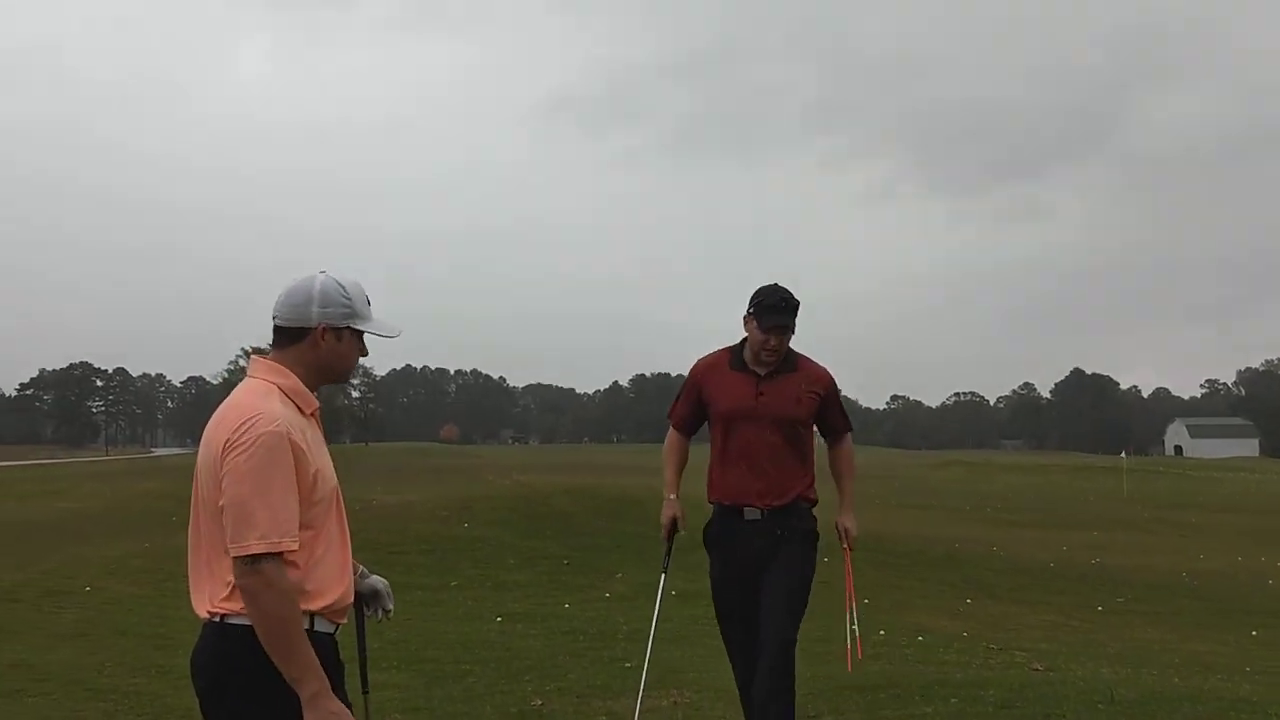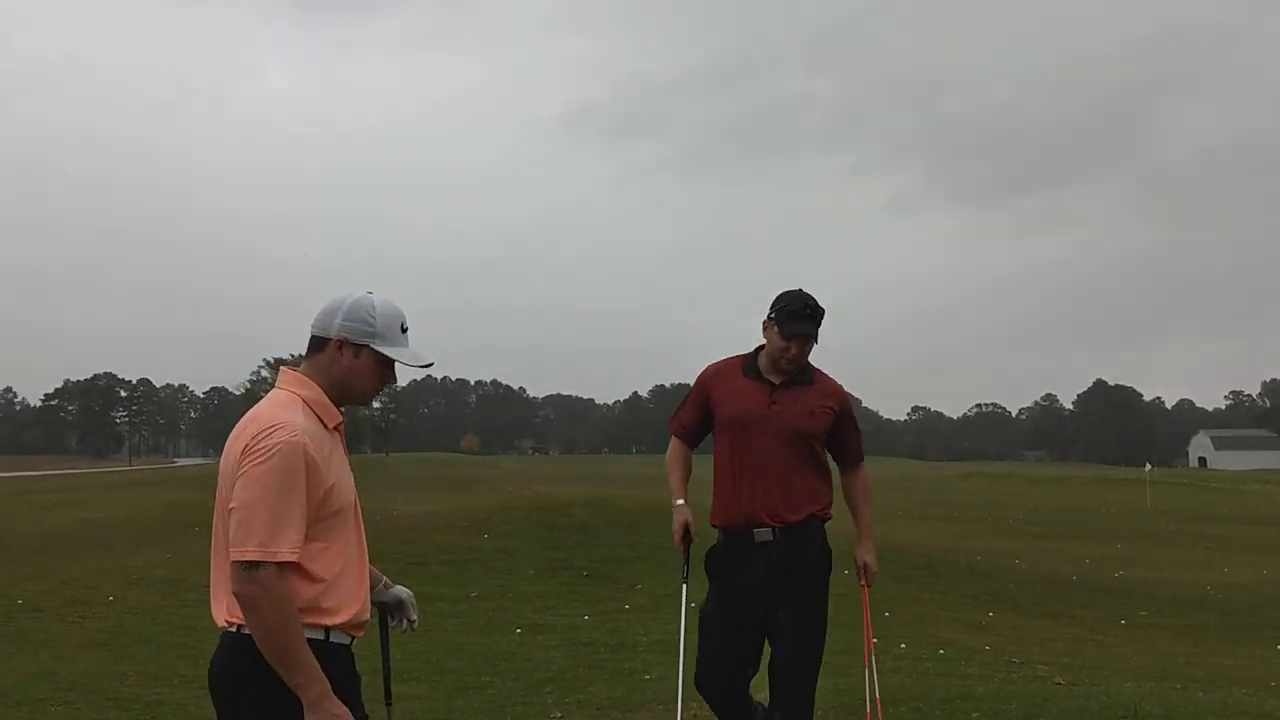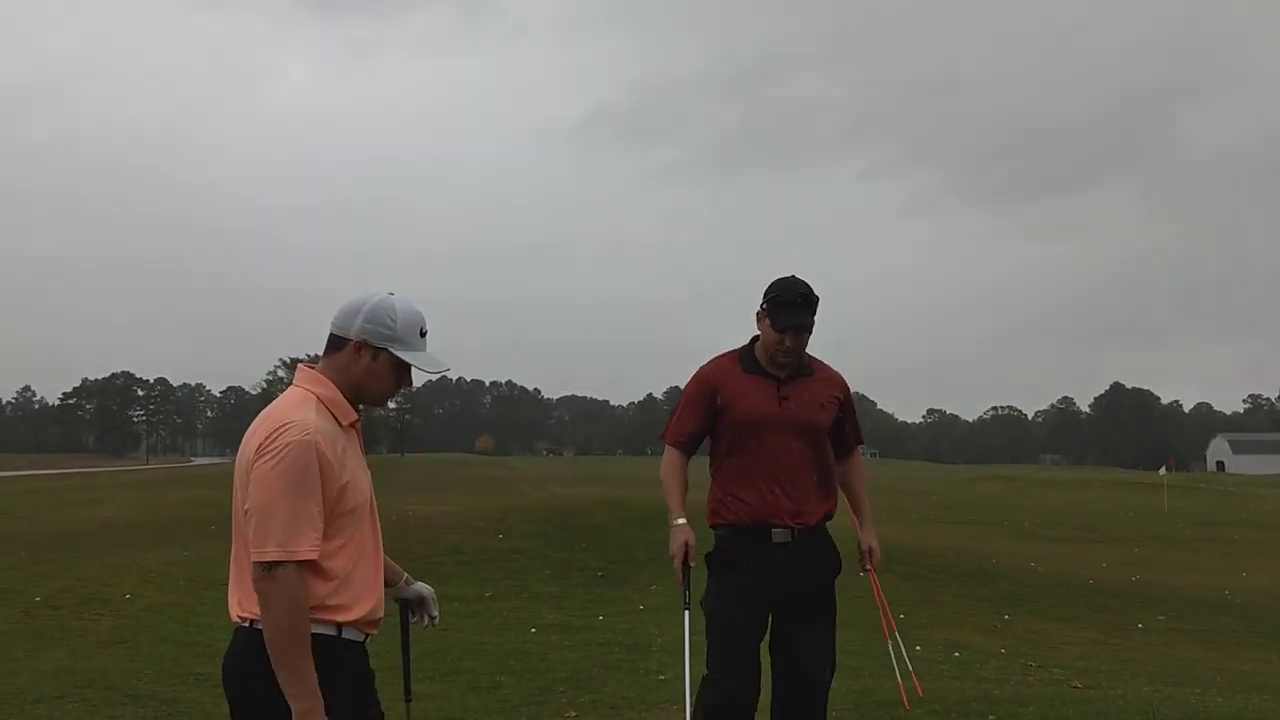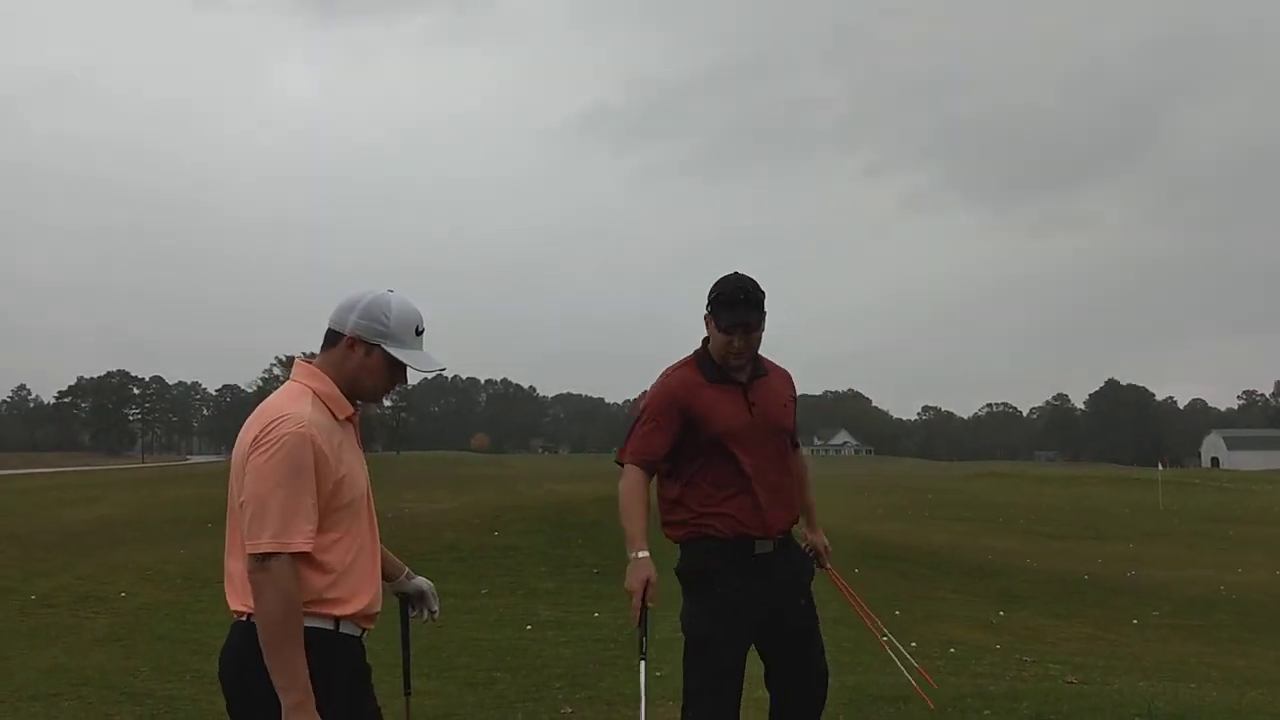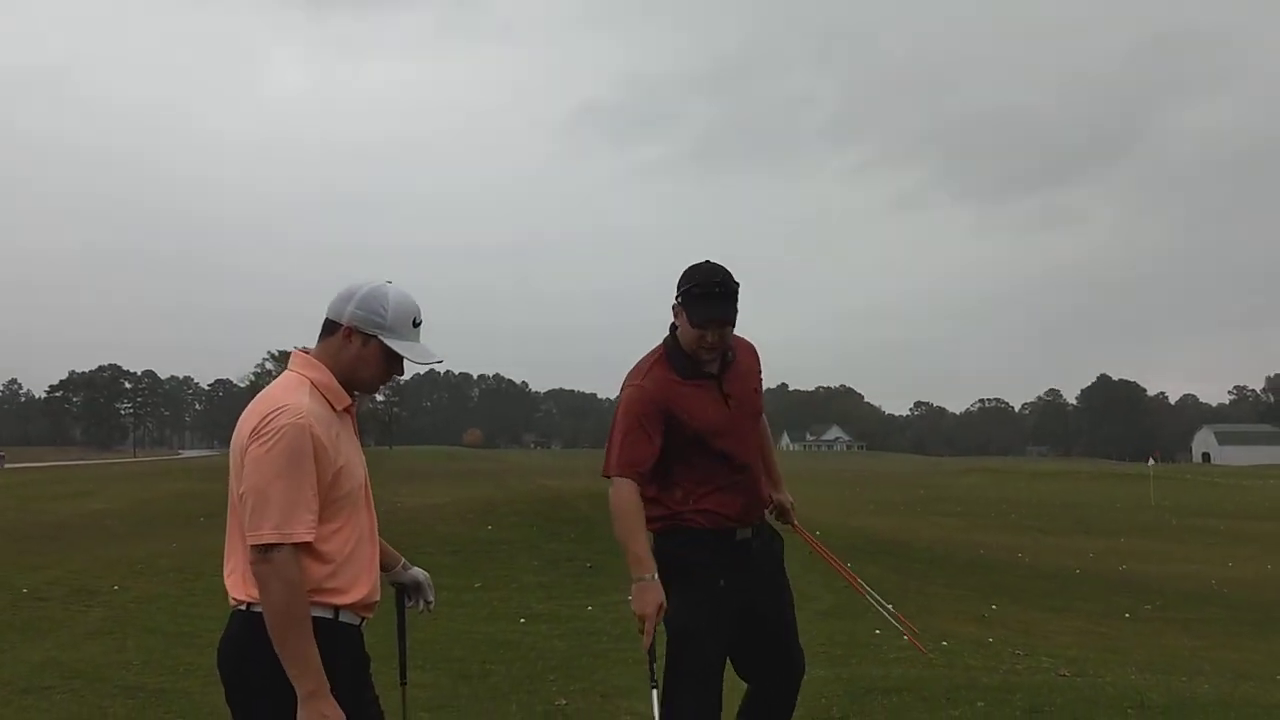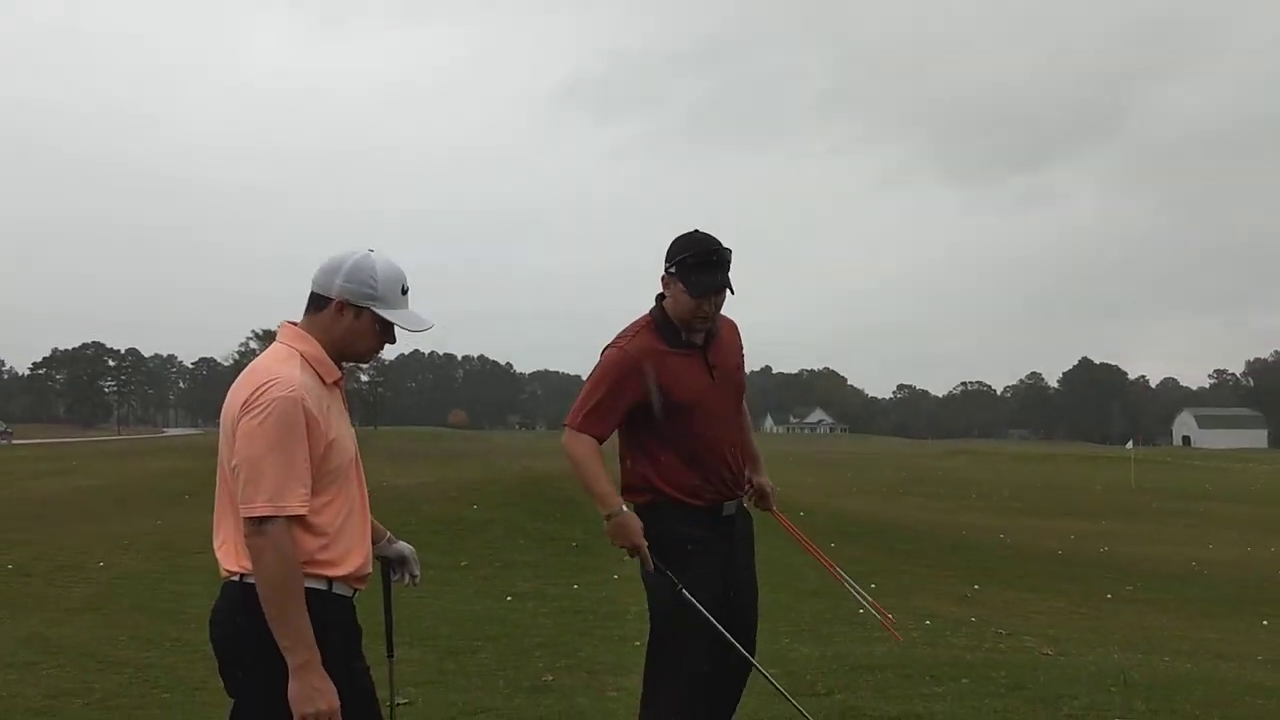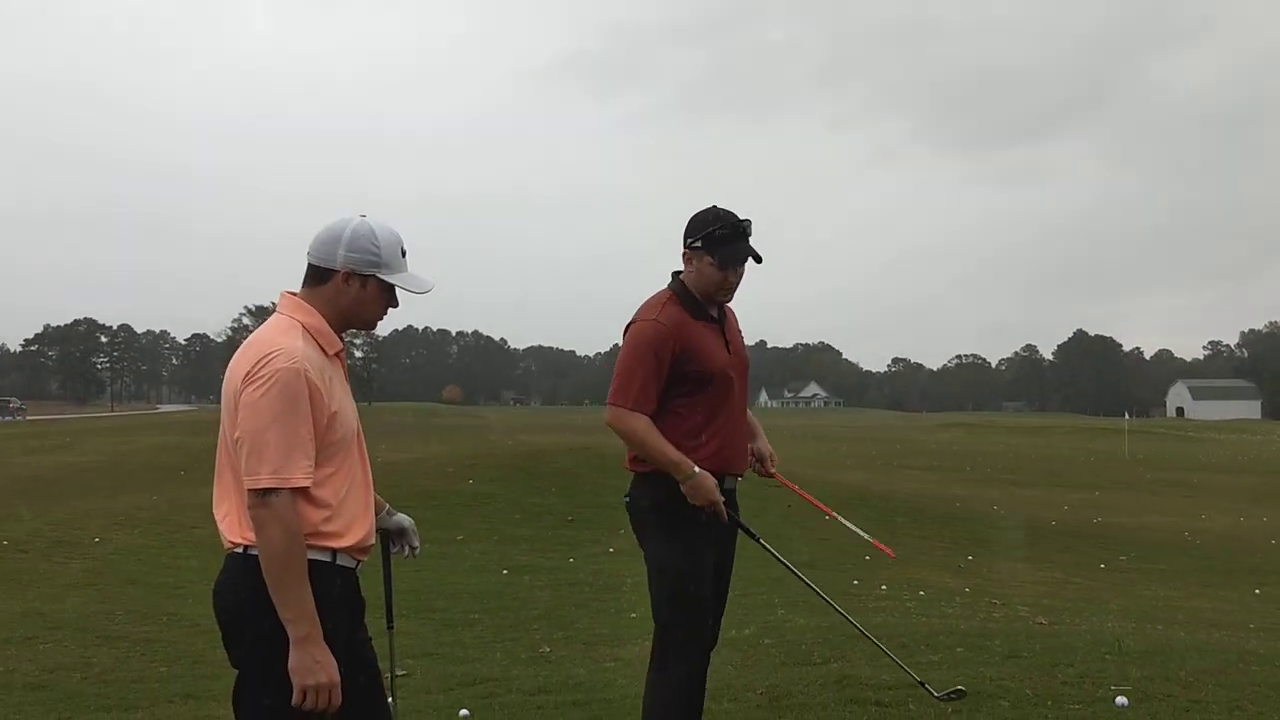
dt=0.3s
person 1, frame 1
left shoulder: (816, 380)
right shoulder: (707, 372)
left elbow: (840, 439)
right elbow: (678, 433)
left wrist: (846, 508)
right wrist: (671, 496)
left hip: (790, 528)
right hip: (729, 527)
left knee: (777, 644)
right knee: (744, 645)
person 1, frame 2
left shoulder: (831, 395)
right shoulder: (717, 379)
left elbow: (853, 468)
right elbow: (681, 441)
left wrist: (865, 541)
right wrist: (680, 502)
left hip: (803, 552)
right hip: (737, 548)
left knee: (794, 675)
right knee: (716, 673)
person 1, frame 3
left shoulder: (831, 384)
right shoulder: (716, 377)
left elbow: (848, 456)
right elbow: (675, 450)
left wrist: (866, 525)
right wrist: (679, 521)
left hip: (811, 551)
right hip: (742, 550)
left knee: (807, 681)
right knee: (728, 682)
person 1, frame 4
left shoulder: (780, 381)
right shoulder: (676, 388)
right elbow: (635, 471)
left wrist: (813, 524)
right wrist: (640, 554)
left hip: (783, 558)
right hip: (716, 565)
person 1, frame 5
left shoulder: (746, 357)
right shoulder: (650, 386)
right elbow: (624, 482)
left wrist: (776, 486)
right wrist: (644, 576)
left hip: (756, 541)
right hip: (693, 555)
left knee: (783, 670)
person 1, frame 6
left shoulder: (727, 334)
right shoulder: (632, 354)
right elbow: (577, 436)
left wrist: (755, 468)
right wrist: (615, 511)
left hip: (731, 518)
right hip: (674, 529)
left knee: (733, 657)
right knee: (678, 666)
person 1, frame 7
left shoulder: (723, 317)
right shoulder: (659, 323)
right elbow: (623, 415)
left wrist: (754, 439)
right wrist: (689, 474)
left hip: (716, 498)
right hip: (672, 500)
left knee: (698, 634)
right knee: (685, 636)
person 2, frame 1
left shoulder: (285, 410)
right shoulder: (265, 423)
right elbow: (257, 572)
left wrist: (353, 574)
left hip: (289, 648)
right hip: (265, 660)
person 2, frame 2
left shoulder: (313, 424)
right shoulder: (285, 433)
right elbow: (254, 580)
left wrist: (377, 585)
left hip: (309, 656)
right hip: (280, 670)
person 2, frame 3
left shoulder: (335, 423)
right shoulder: (299, 432)
right elbow: (276, 577)
left wrist: (398, 581)
left hip: (331, 655)
right hip: (293, 666)
person 2, frame 4
left shoulder: (333, 418)
right shoulder: (294, 426)
right elbow: (270, 568)
left wrist: (399, 575)
left hip: (328, 651)
right hip: (290, 661)
person 2, frame 5
left shoulder: (331, 408)
right shoulder: (292, 417)
right elbow: (273, 559)
left wrist: (395, 565)
left hip: (330, 638)
right hip: (287, 647)
person 2, frame 6
left shoulder: (318, 380)
right shoulder: (283, 389)
right elbow: (267, 531)
left wrist: (381, 540)
right wrist: (304, 667)
left hip: (320, 611)
right hip: (279, 621)
person 2, frame 7
left shoulder: (317, 349)
right shoulder: (284, 360)
right elbow: (269, 504)
left wrist: (381, 512)
right wrist: (304, 638)
left hip: (324, 582)
right hip: (283, 593)
